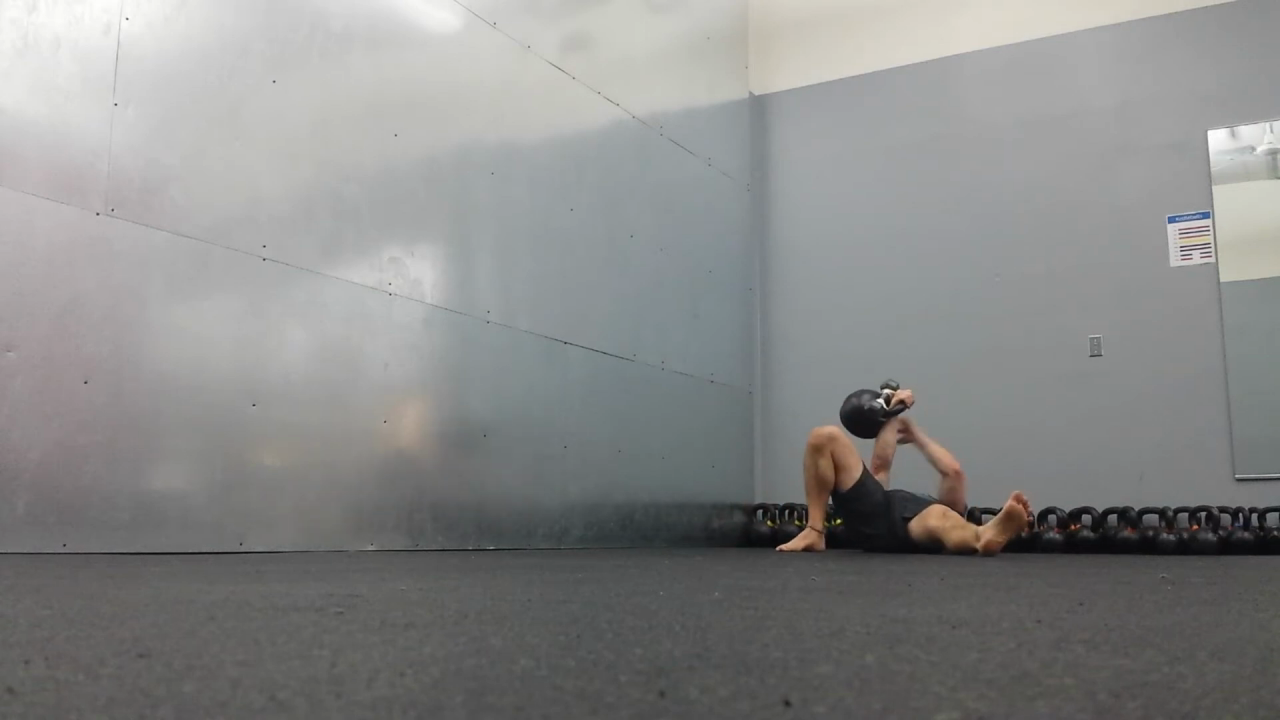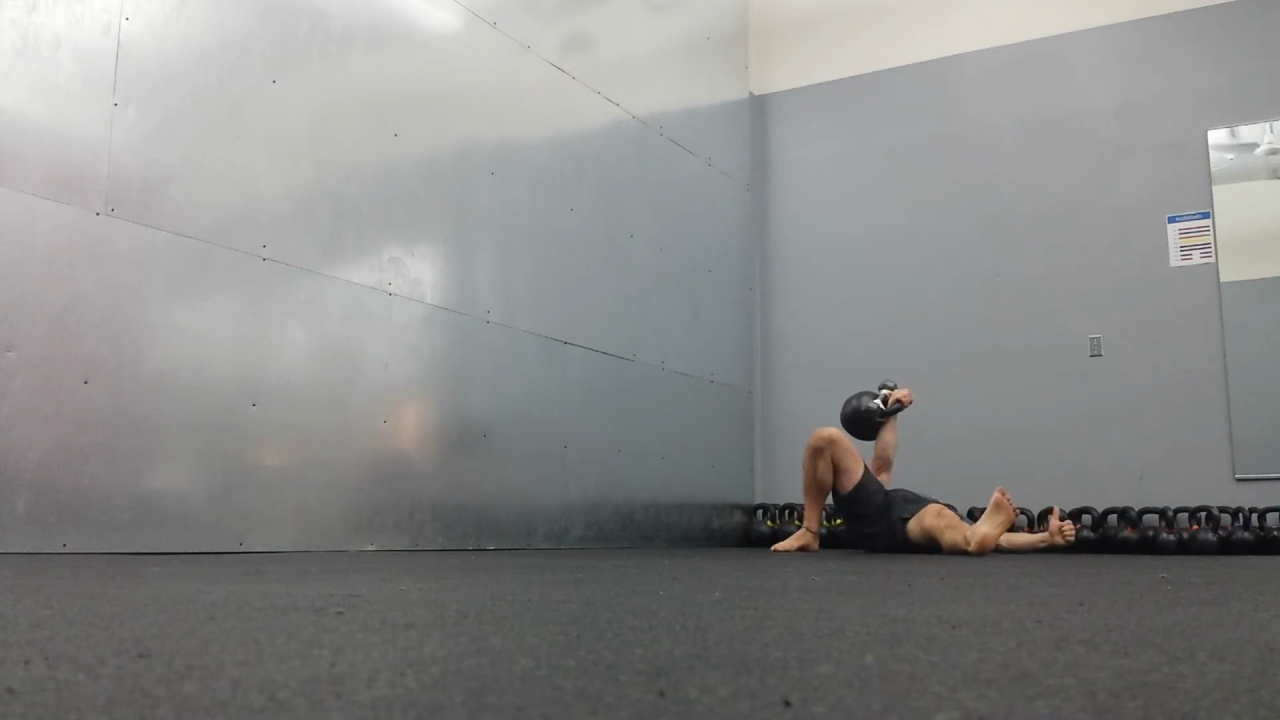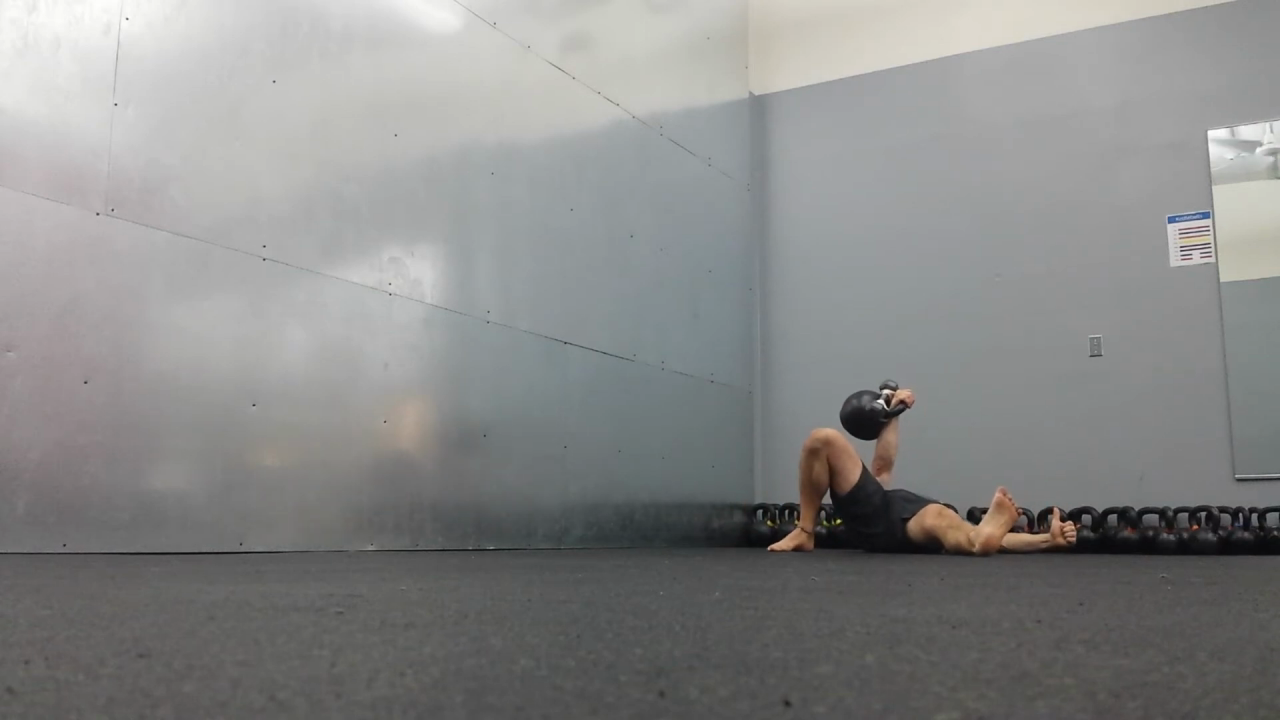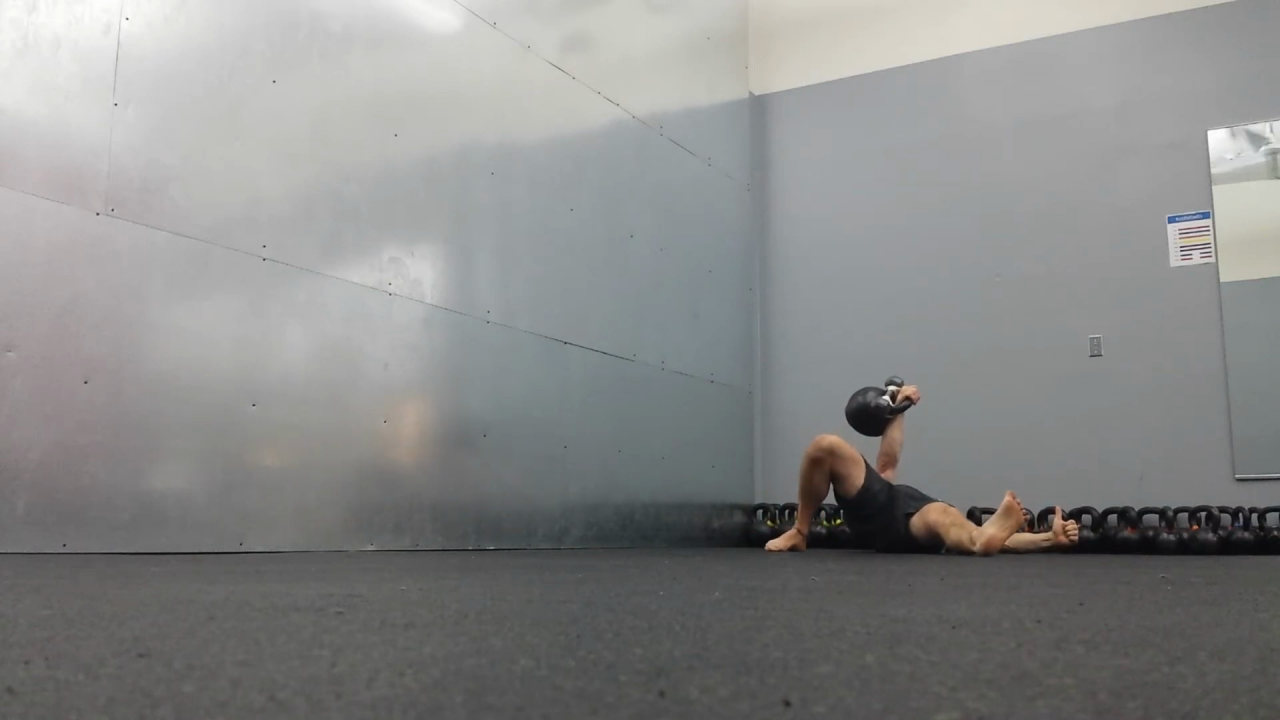
dt=0.7s
person 1, frame 1
left shoulder: (946, 513)
left elbow: (952, 471)
right elbow: (880, 465)
left wrist: (916, 436)
right wrist: (892, 414)
left hip: (910, 532)
right hip: (873, 518)
left knee: (938, 518)
right knee: (825, 437)
left ankle: (987, 536)
right ankle: (814, 532)
person 1, frame 2
left shoulder: (951, 520)
left elbow: (999, 539)
right elbow: (881, 467)
left wrist: (1047, 538)
right wrist: (891, 412)
left hip: (909, 531)
right hip: (874, 516)
right knee: (826, 438)
left ankle: (973, 540)
right ankle: (809, 533)
person 1, frame 3
left shoulder: (947, 522)
right shoulder: (890, 499)
left elbow: (1001, 541)
right elbow: (882, 466)
left wrist: (1049, 540)
right wrist: (892, 412)
left hip: (909, 531)
right hip: (873, 513)
right knee: (823, 440)
left ankle: (980, 538)
right ankle: (804, 533)
person 1, frame 4
left shoulder: (944, 517)
left elbow: (1003, 541)
right elbow: (886, 464)
left wrist: (1051, 538)
right wrist: (899, 409)
left hip: (912, 530)
right hip: (879, 507)
right knee: (826, 447)
